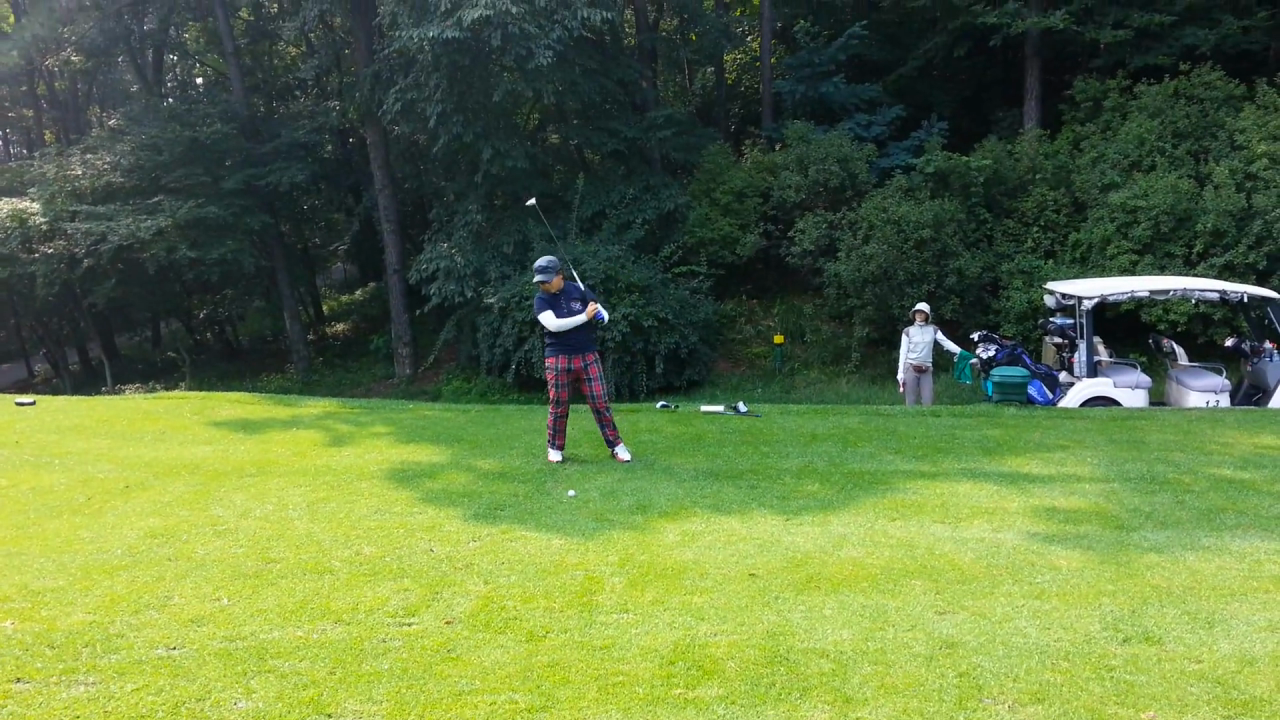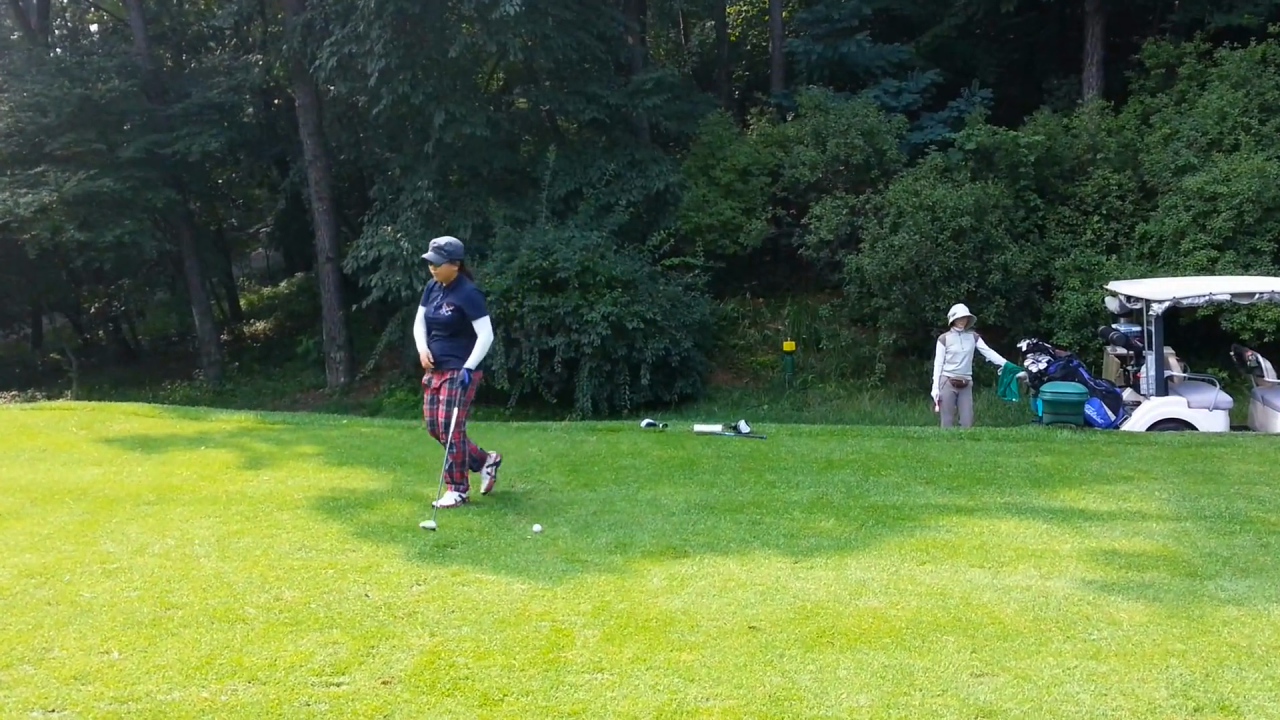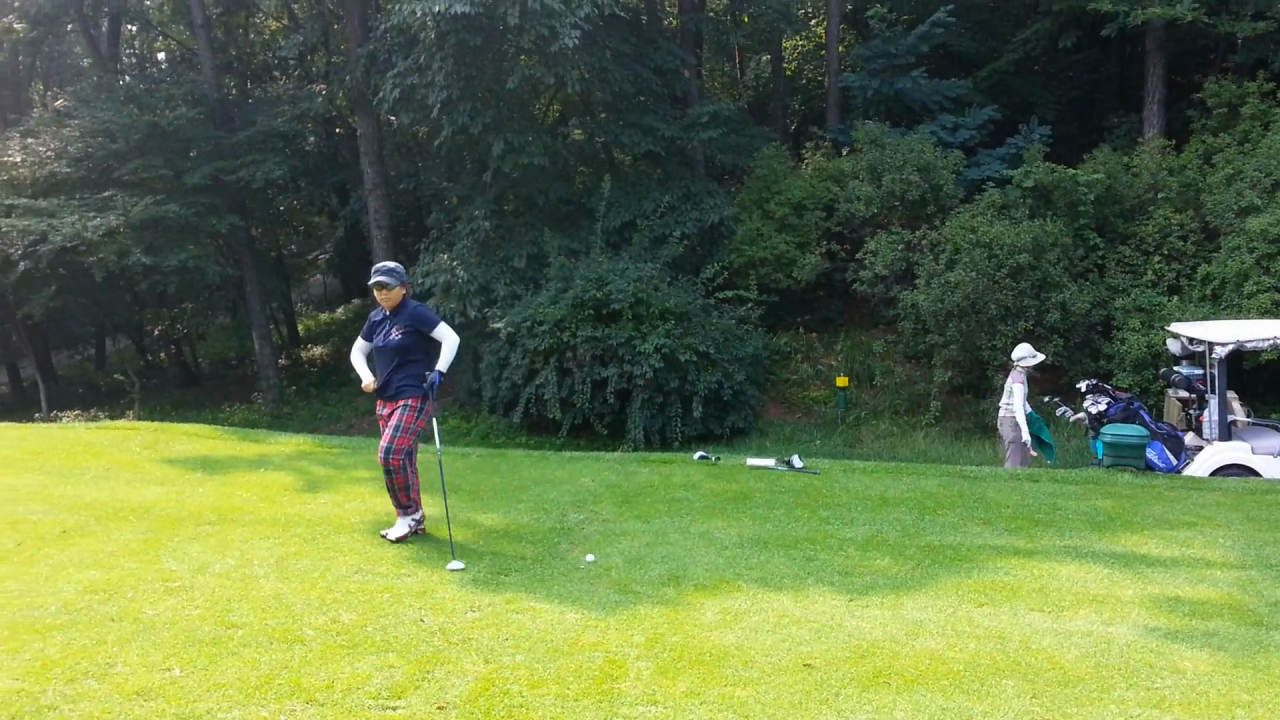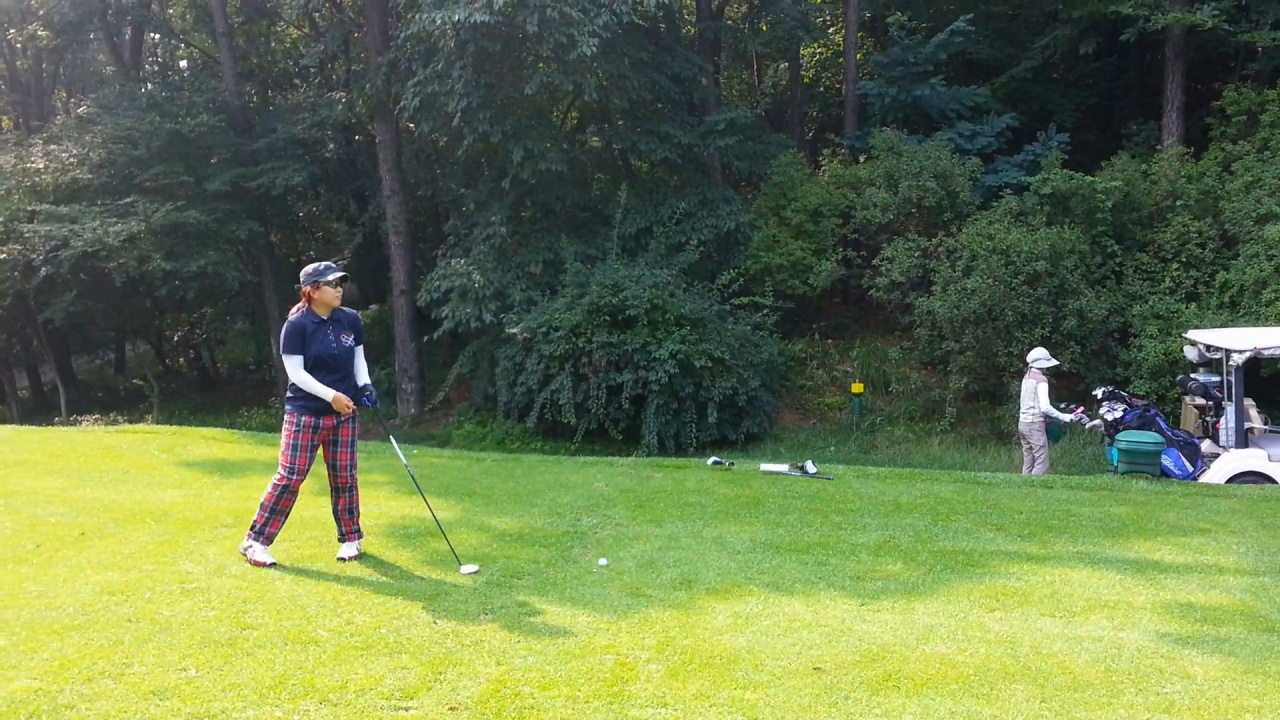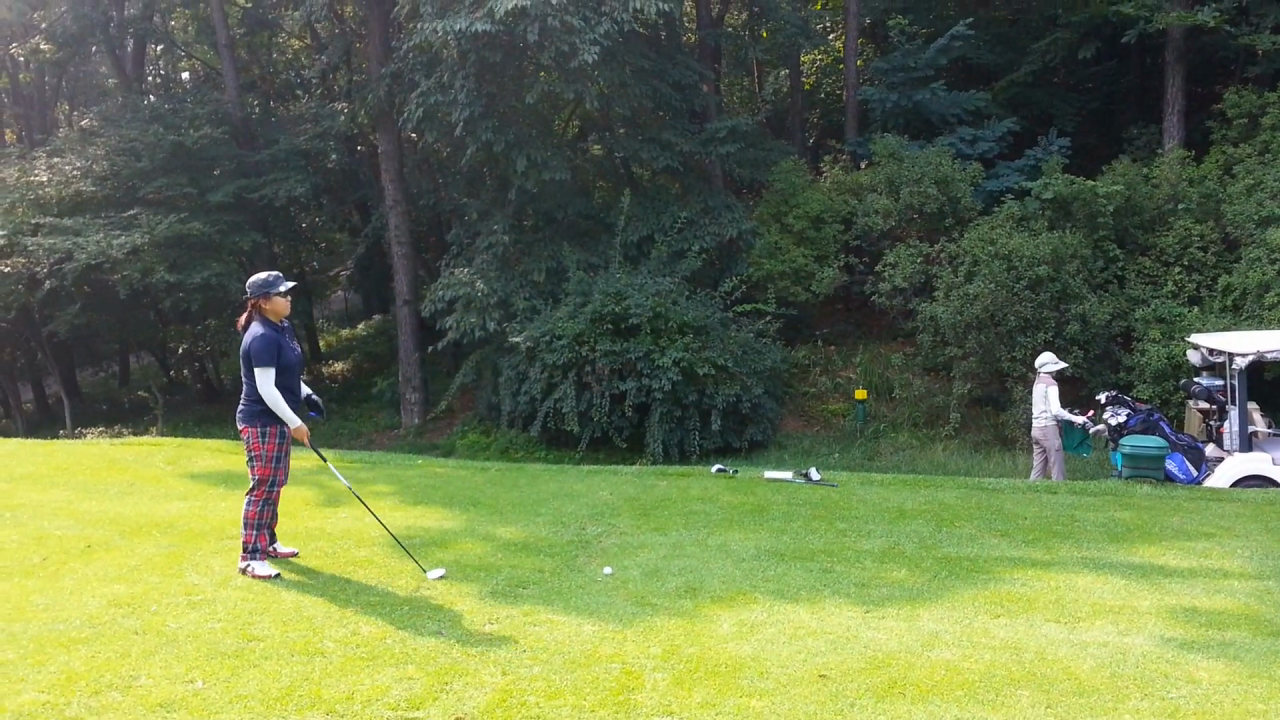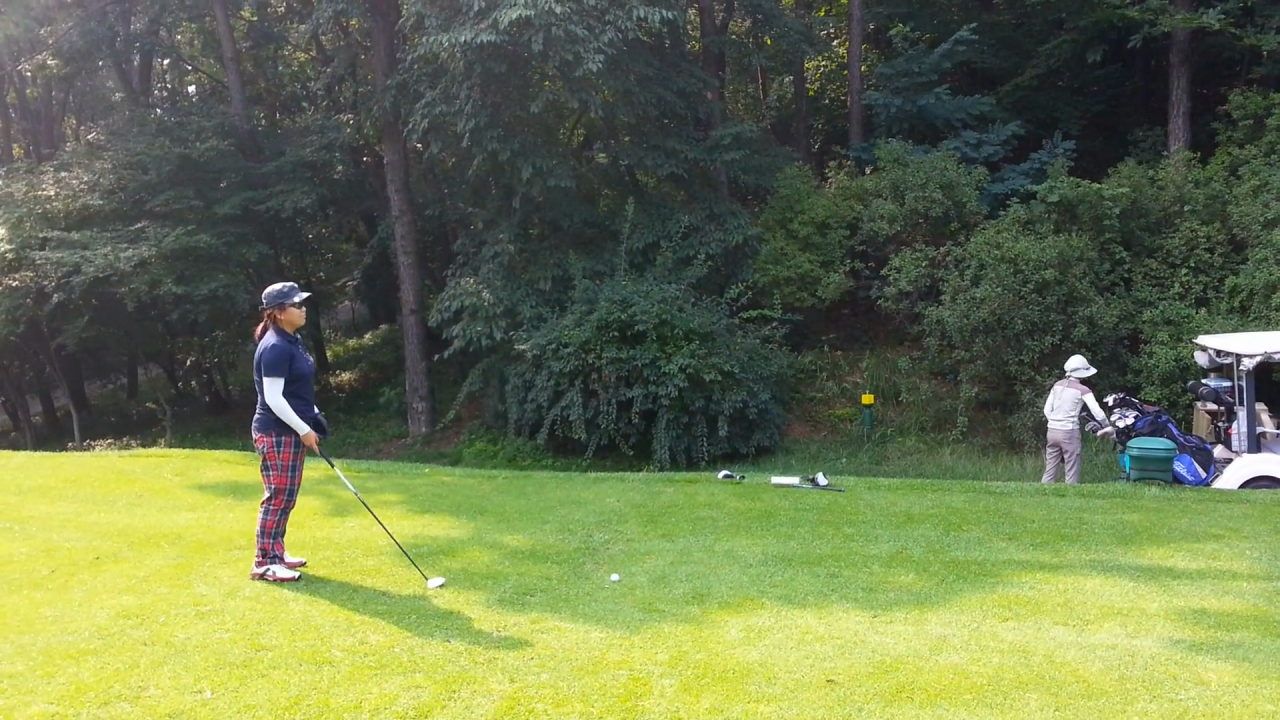
dt=0.7s
person 1, frame 1
left shoulder: (579, 291)
right shoulder: (541, 300)
left elbow: (602, 313)
right elbow: (553, 325)
left wrist: (602, 316)
right wrist: (585, 316)
left hip: (587, 355)
right hip: (558, 359)
left knee: (599, 401)
right knee: (559, 405)
right ankle: (554, 447)
person 1, frame 2
left shoulder: (469, 293)
right shoulder: (432, 287)
left elbow: (486, 335)
right elbow: (420, 322)
left wrist: (468, 368)
right wrist: (422, 348)
left hip: (460, 372)
right hip: (436, 369)
left knee: (450, 428)
right knee: (436, 426)
left ankle: (457, 489)
right ankle: (486, 460)
person 1, frame 3
left shoulder: (416, 313)
right shoulder: (376, 318)
left elbow: (451, 339)
right elbow: (357, 352)
left wrist: (438, 373)
right wrist: (366, 375)
left hip: (413, 398)
right hip: (386, 400)
left knee: (393, 454)
right knee: (398, 457)
left ankle: (410, 512)
right ankle: (412, 519)
person 1, frame 4
left shoulder: (351, 319)
right shoulder: (297, 325)
left elbow: (357, 357)
right elbow: (296, 373)
left wrist: (365, 385)
right wrist: (331, 395)
left hip: (342, 414)
right hip: (303, 413)
left knee: (344, 476)
right knee: (289, 477)
left ankle: (350, 539)
right ankle: (256, 540)
person 1, frame 5
left shoulder: (284, 328)
right shoulder: (261, 337)
right elbow: (266, 388)
left wrist: (306, 394)
right wrist: (295, 423)
left hip: (279, 420)
right hip: (261, 423)
left knee: (275, 484)
right knee: (264, 487)
left ankle: (266, 542)
right ankle: (251, 557)
person 1, frame 6
left shoulder: (293, 341)
right shoulder: (275, 347)
right elbow: (273, 398)
left wrist: (313, 413)
right wrist: (304, 429)
left hip: (291, 430)
right hip: (276, 432)
left knee: (287, 494)
right knee: (279, 496)
left ankle: (275, 551)
right ankle: (264, 563)
